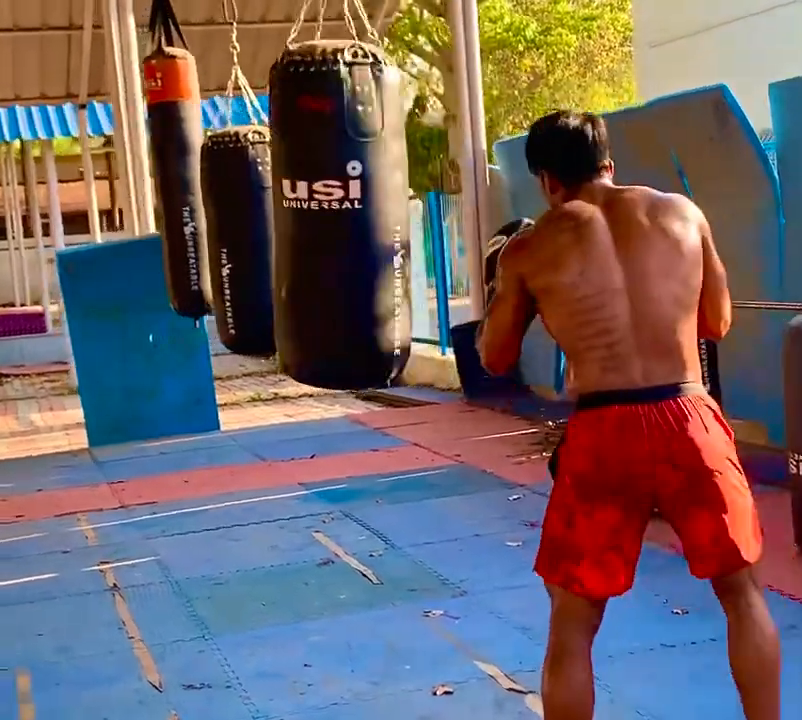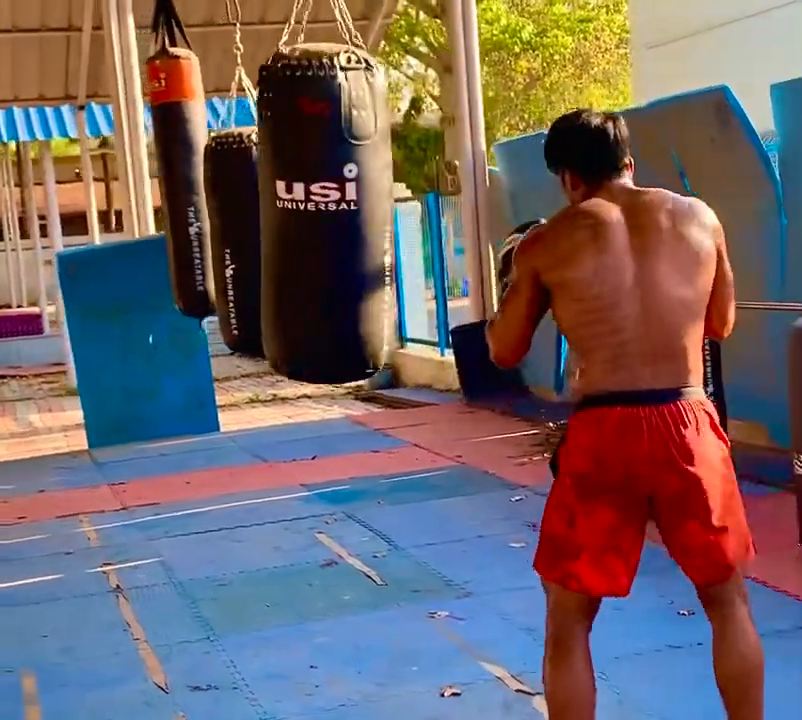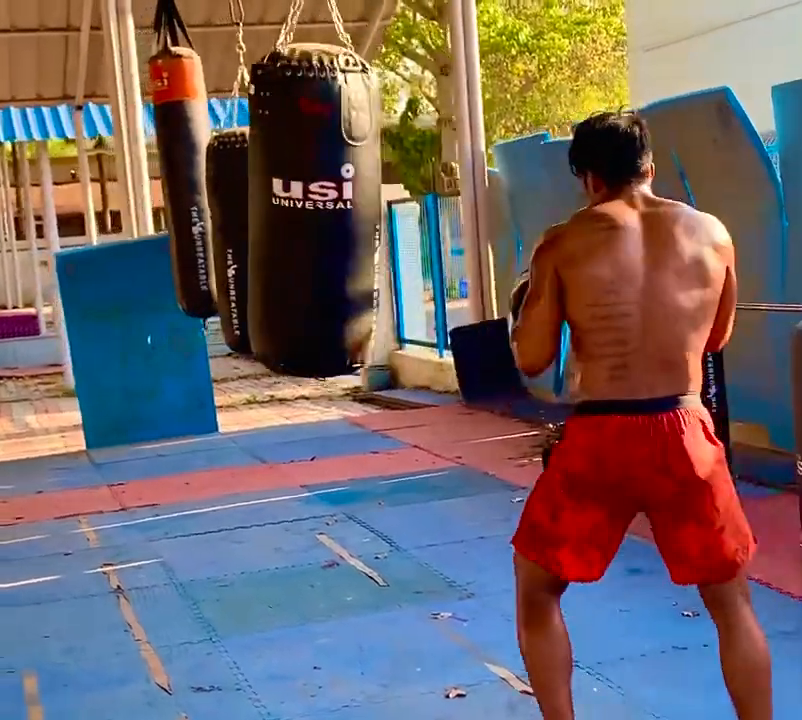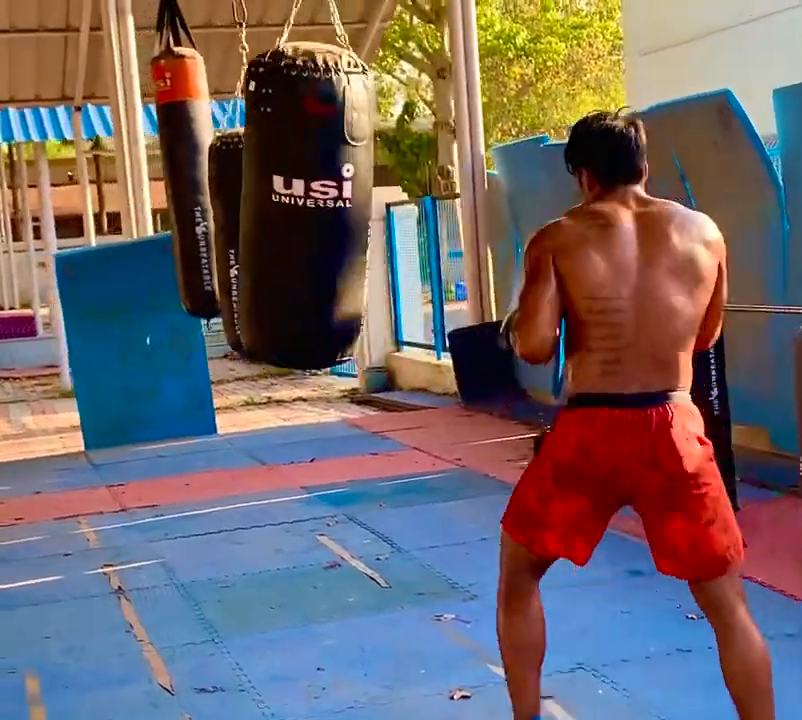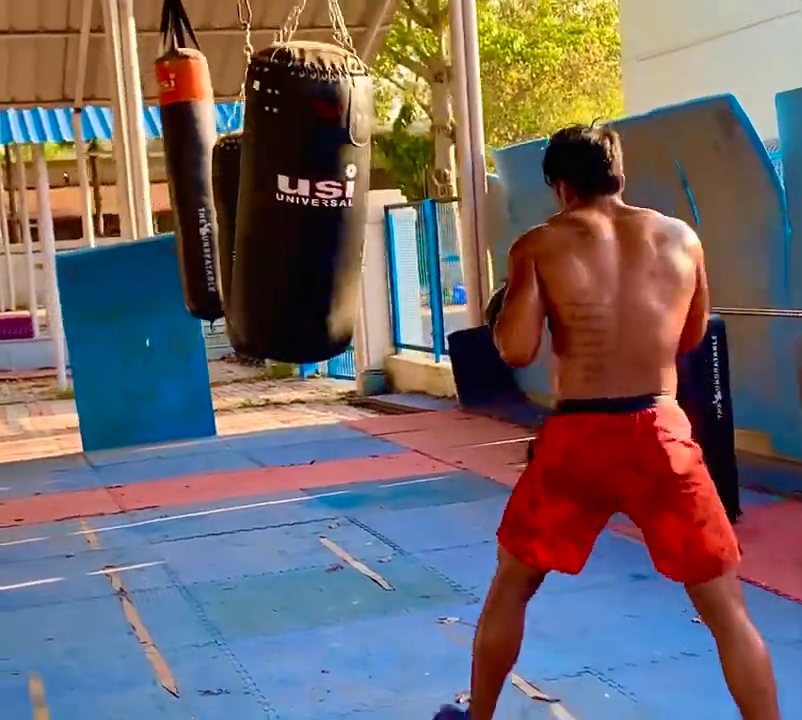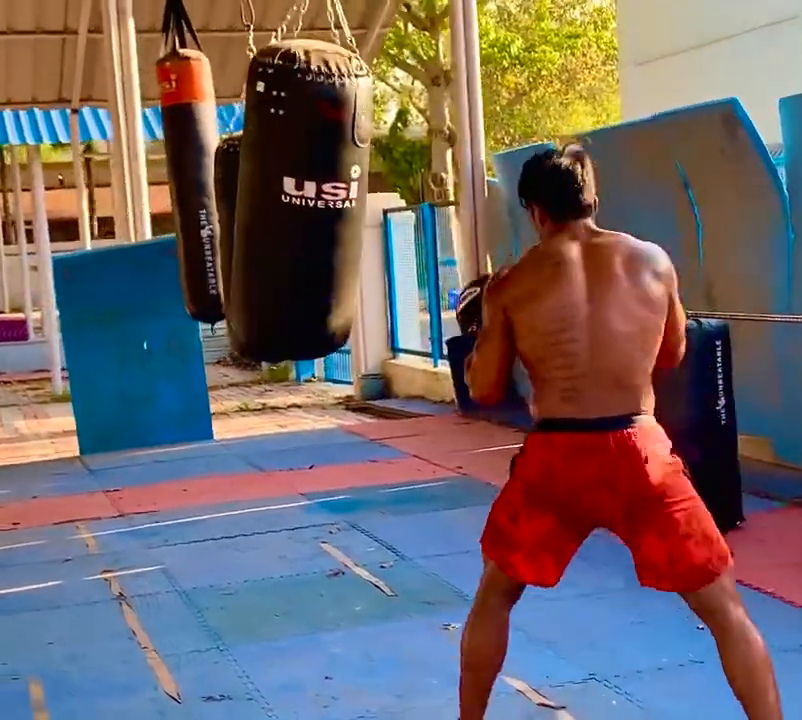
dt=0.1s
person 1, frame 1
left shoulder: (530, 249)
right shoulder: (682, 213)
left elbow: (495, 360)
right elbow: (717, 322)
left wrist: (503, 279)
left hip: (604, 435)
right hip: (690, 424)
left knee: (572, 629)
right knee: (742, 595)
person 1, frame 2
left shoulder: (545, 244)
right shoulder: (698, 217)
left elbow: (504, 353)
right elbow: (720, 325)
left wrist: (517, 276)
left hip: (603, 437)
right hip: (688, 428)
left knee: (568, 624)
right knee: (728, 604)
person 1, frame 3
left shoulder: (562, 245)
right shoulder: (711, 233)
left elbow: (532, 359)
right elbow: (717, 337)
left wrist: (527, 313)
left hip: (598, 439)
right hip: (684, 436)
left knee: (535, 589)
right knee: (733, 606)
person 1, frame 4
left shoulder: (557, 239)
right shoulder: (703, 231)
left elbow: (534, 346)
left wrist: (518, 317)
left hip: (589, 434)
right hip: (674, 432)
left knee: (517, 571)
right knee: (727, 606)
person 1, frame 5
left shoulder: (538, 247)
right shoulder: (681, 240)
left elbow: (518, 350)
left wrist: (500, 316)
left hip: (574, 440)
right hip: (658, 438)
left knee: (510, 586)
right knee: (725, 609)
person 1, frame 6
left shoulder: (513, 283)
right shoulder: (654, 260)
left elbow: (484, 391)
right elbow: (672, 357)
left wrist: (479, 331)
left hip: (557, 457)
right hip: (639, 452)
left knee: (494, 596)
right knee: (724, 610)
